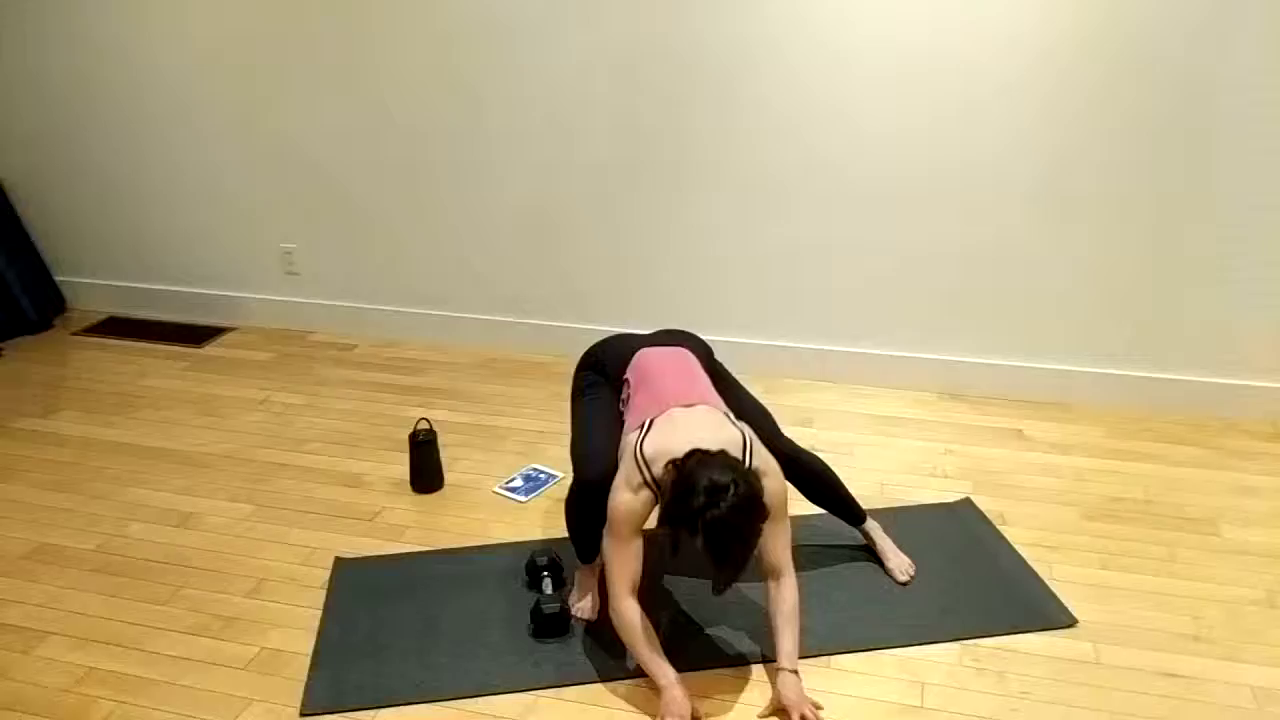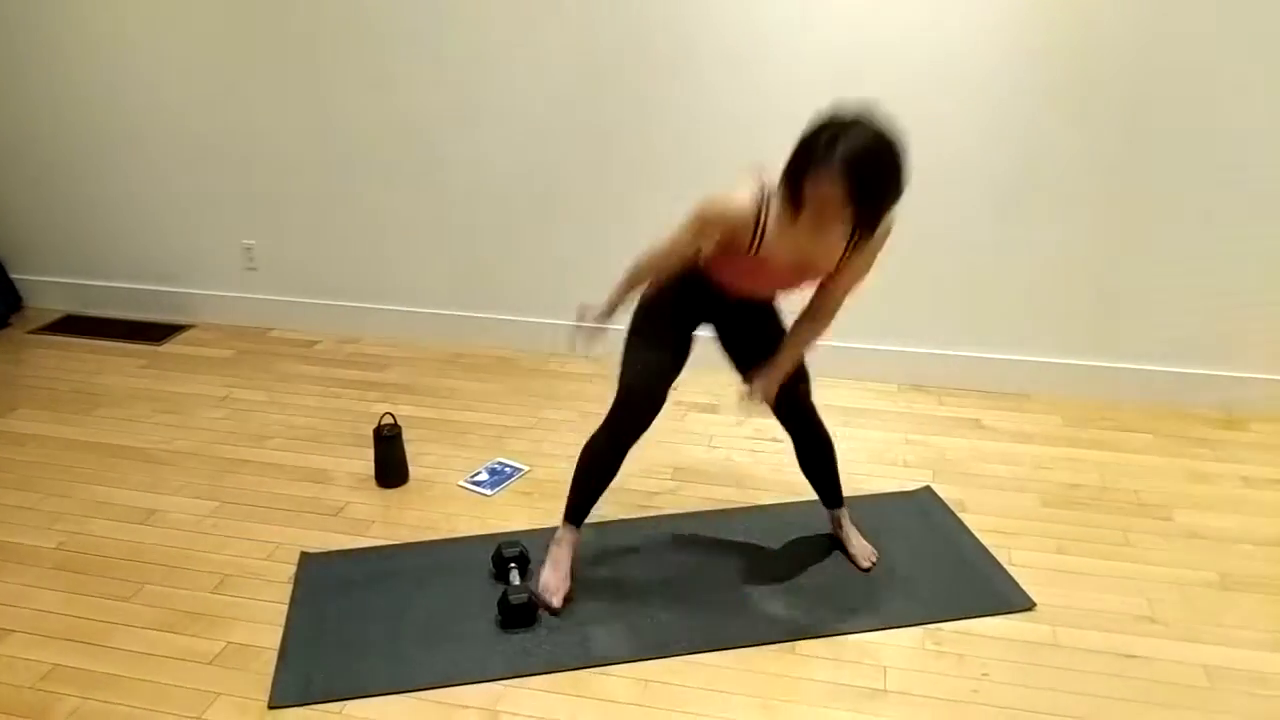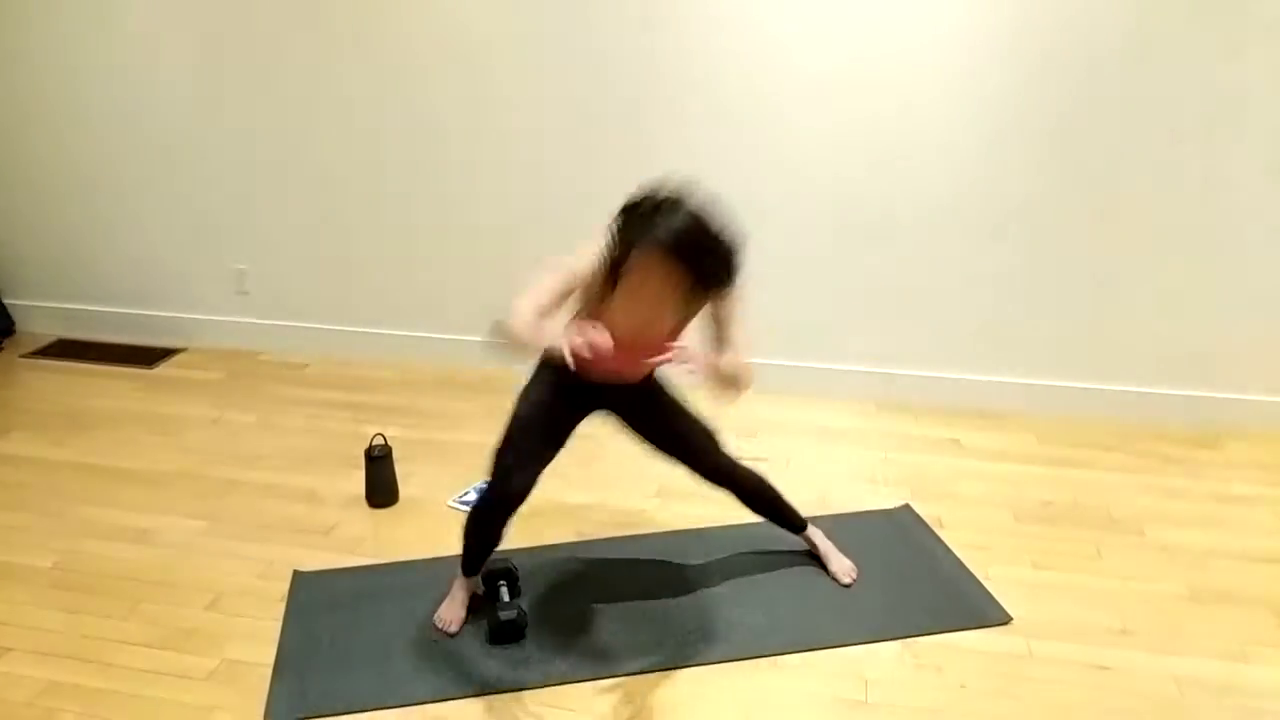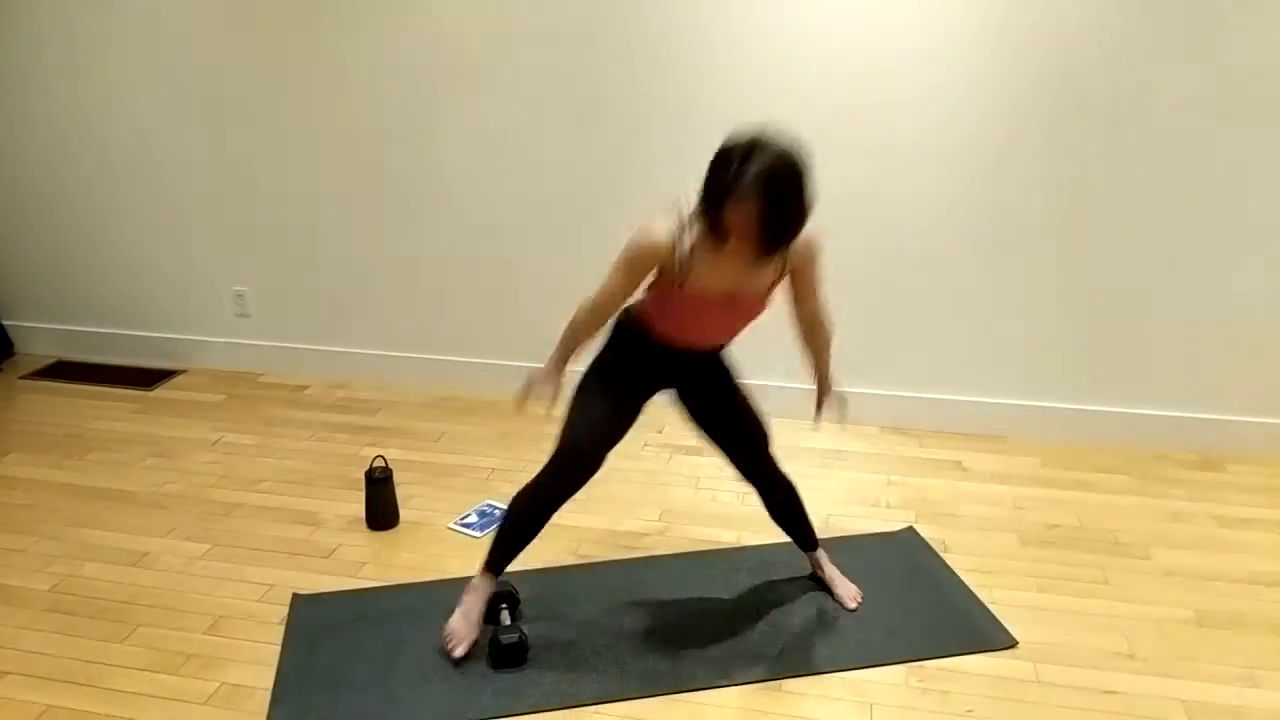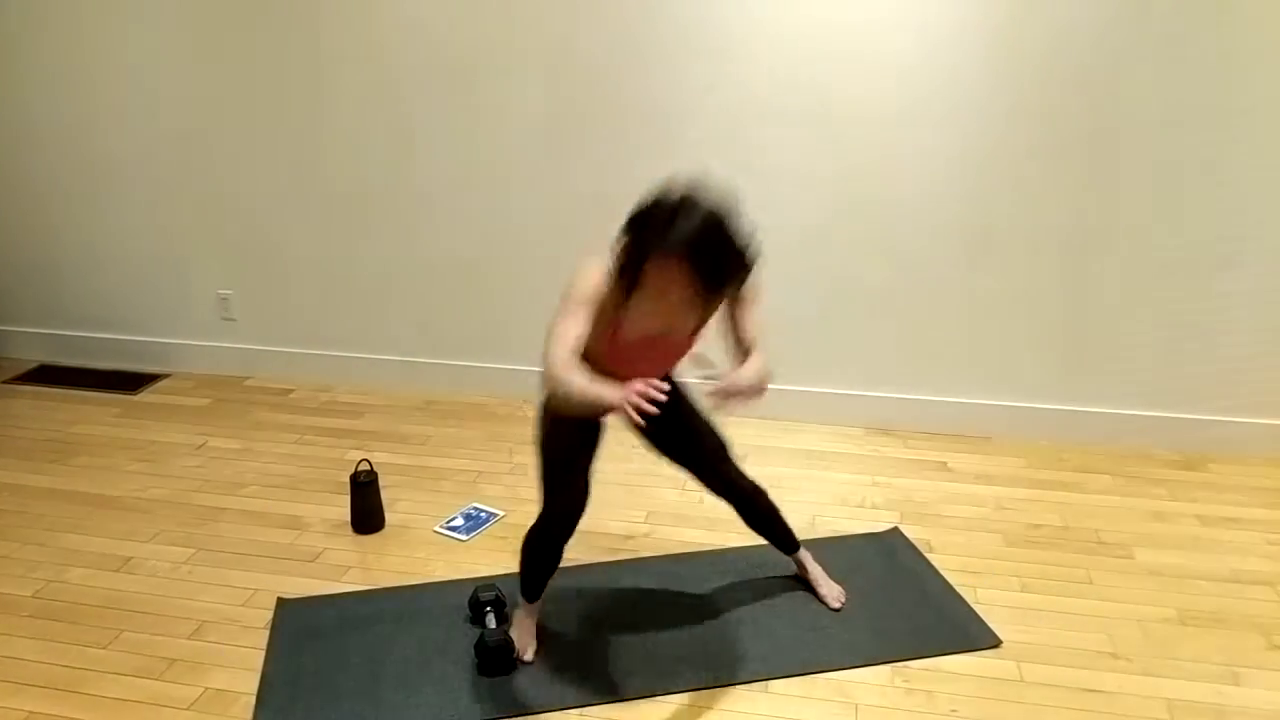
dt=1s
person 1, frame 1
left shoulder: (763, 474)
right shoulder: (636, 483)
left elbow: (781, 575)
right elbow: (622, 599)
left wrist: (787, 673)
right wrist: (668, 685)
left hip: (689, 354)
right hip: (609, 365)
right knee: (592, 478)
left ankle: (872, 532)
right ankle: (587, 568)
person 1, frame 2
left shoulder: (870, 230)
right shoulder: (743, 208)
left elbow: (827, 302)
right elbow: (665, 256)
left wrist: (779, 368)
right wrist: (609, 307)
left hip: (752, 306)
right hip: (688, 291)
left knee: (799, 413)
right knee: (630, 417)
left ankle: (839, 519)
right ankle: (565, 540)
person 1, frame 3
left shoulder: (711, 289)
right shoulder: (599, 266)
left elbow: (738, 378)
right elbow: (517, 320)
left wrist: (713, 363)
right wrist: (557, 335)
left hip: (635, 386)
right hip: (563, 382)
left knee: (720, 468)
right knee: (506, 491)
left ankle: (812, 536)
right ankle: (467, 582)
person 1, frame 4
left shoulder: (797, 250)
right shoulder: (665, 242)
left elbow: (811, 317)
right elbow: (601, 305)
left wrist: (823, 377)
right wrist: (554, 368)
left hip: (706, 365)
right hip: (638, 355)
left knee: (762, 468)
right knee: (565, 474)
left ankle: (818, 560)
right ankle: (480, 587)
person 1, frame 5
left shoulder: (728, 285)
right shoulder: (601, 281)
left elbow: (756, 356)
right elbow: (559, 373)
left wrist: (749, 378)
right wrist: (613, 395)
left hip: (653, 387)
right hip: (584, 392)
left knee: (729, 481)
right knee: (561, 518)
left ankle: (803, 561)
right ankle: (526, 608)
